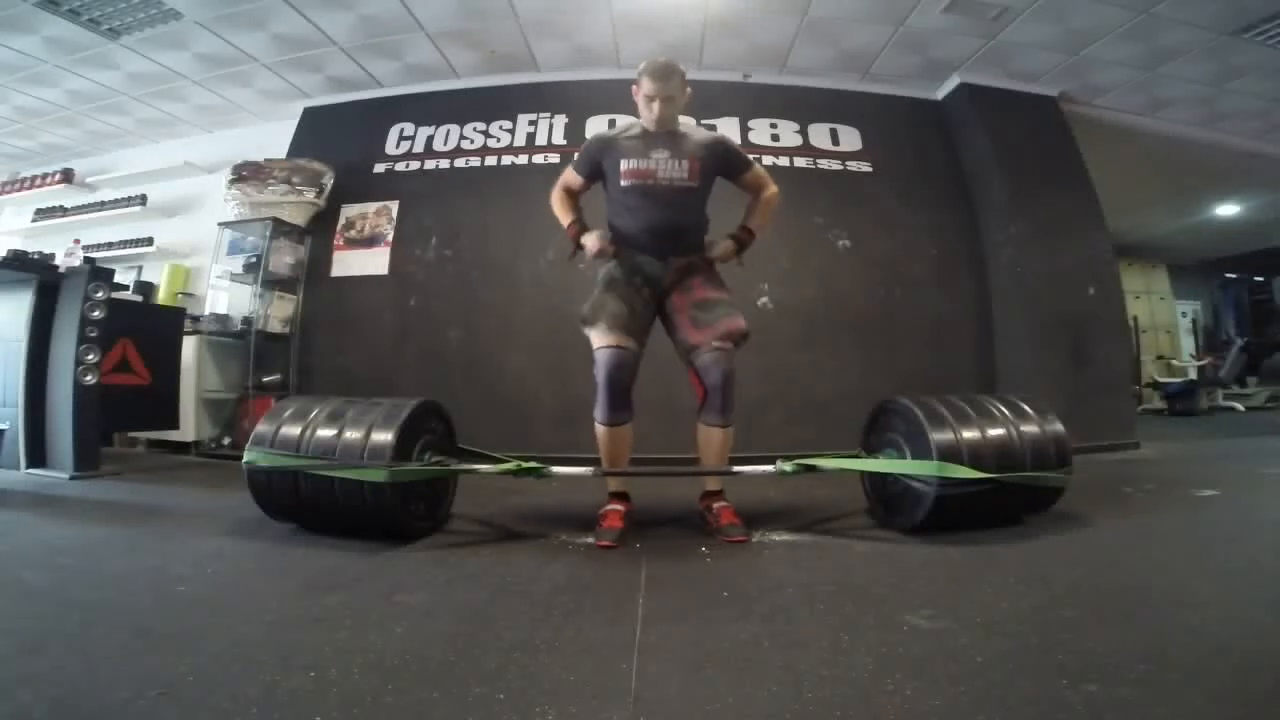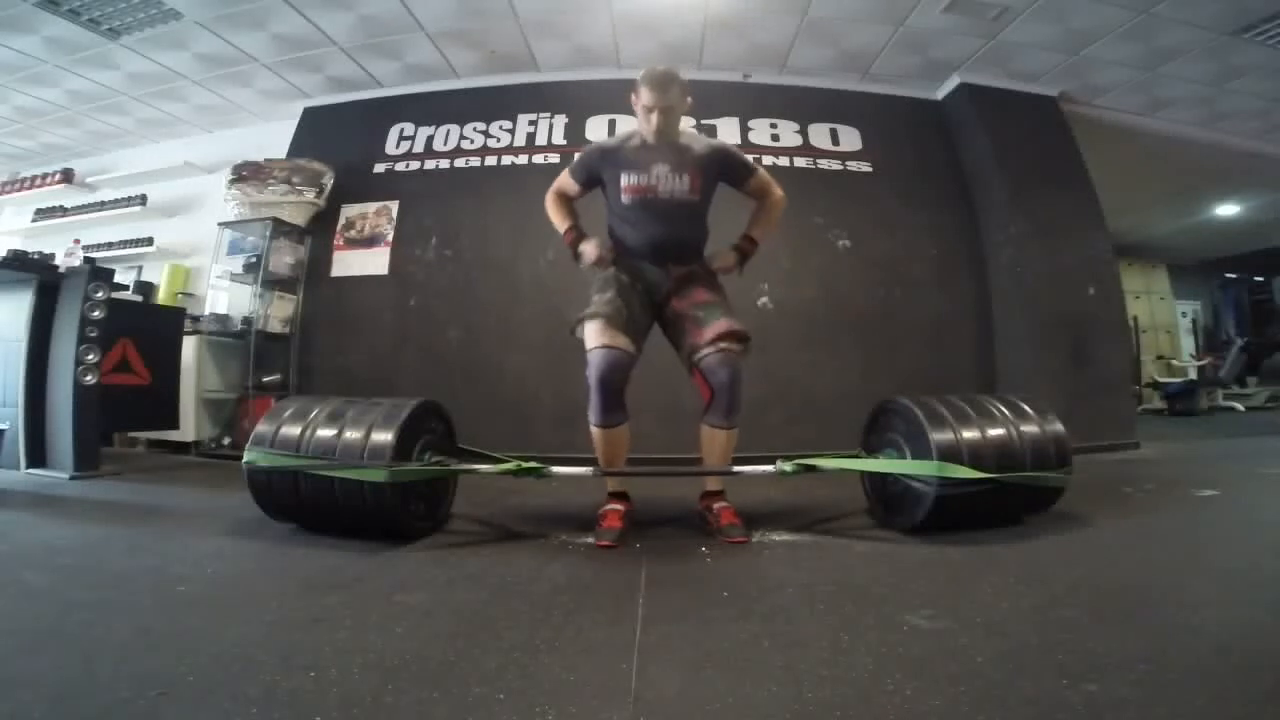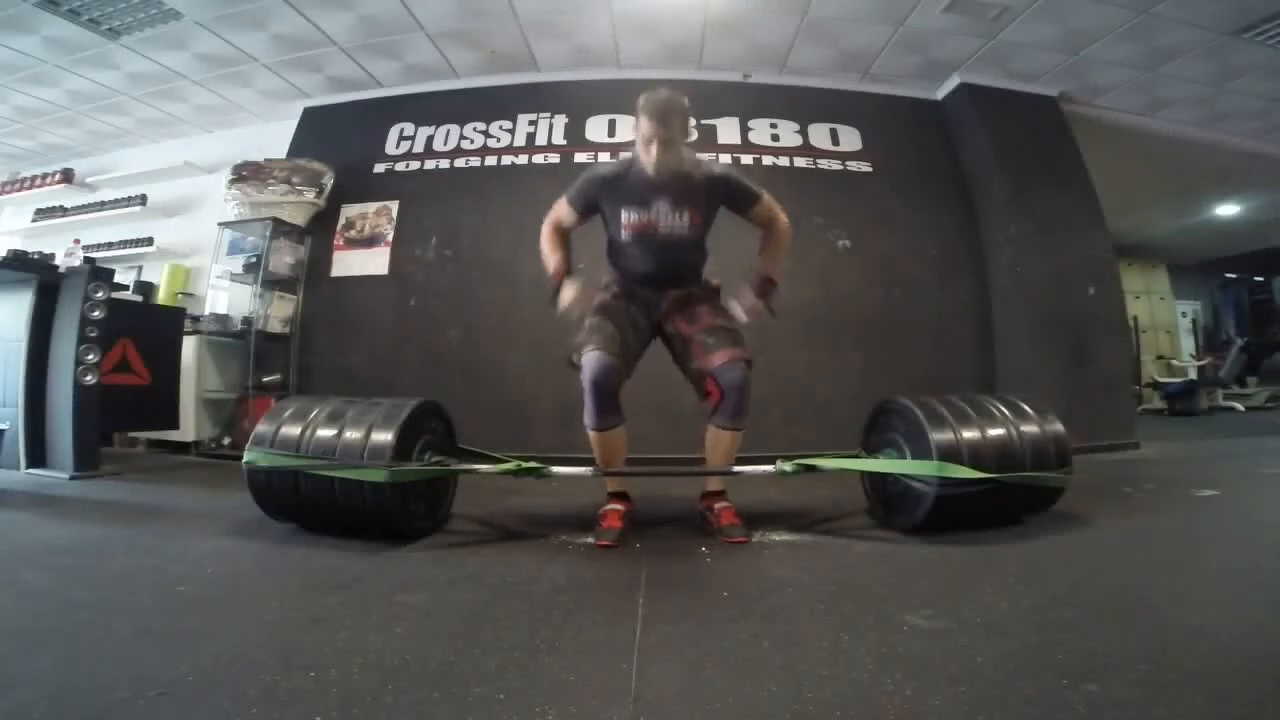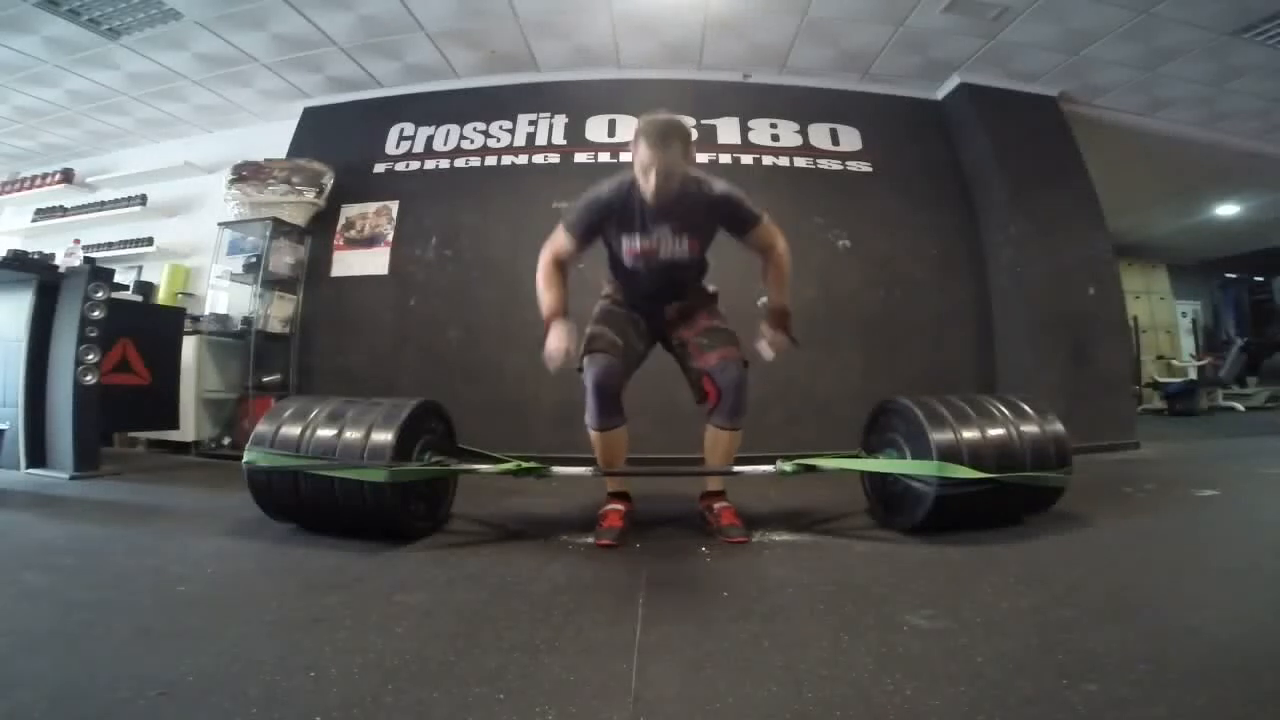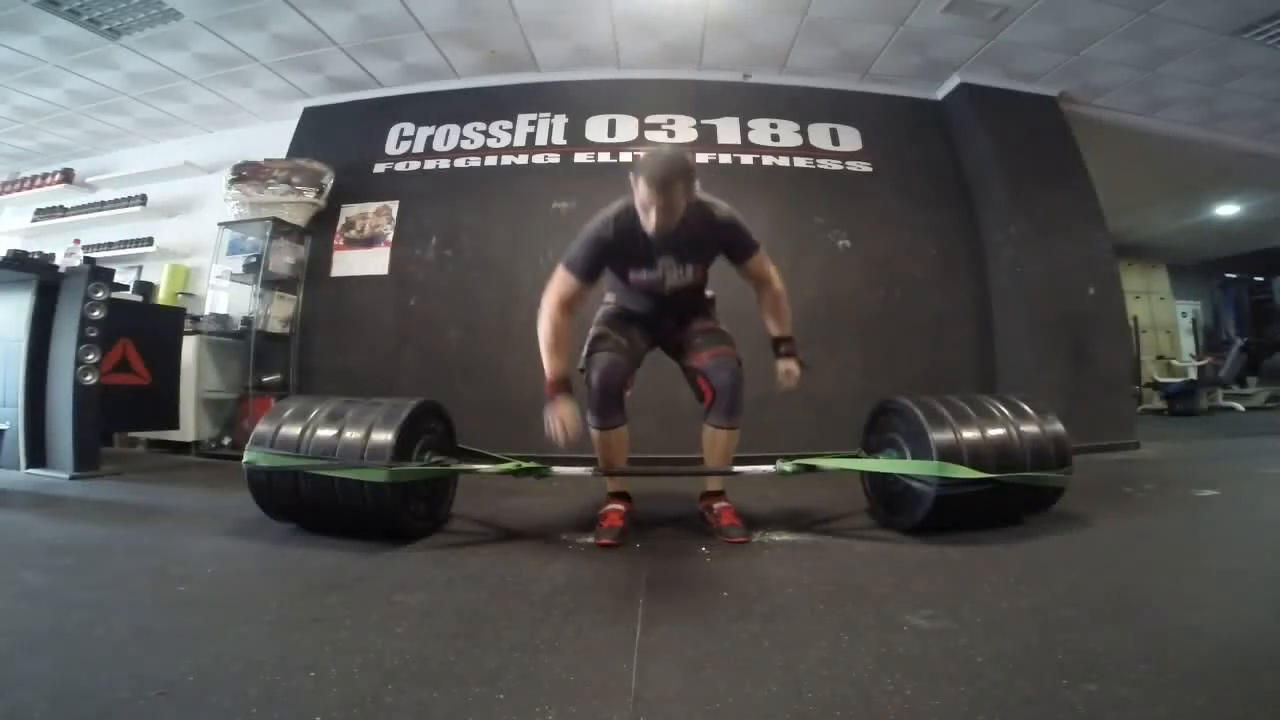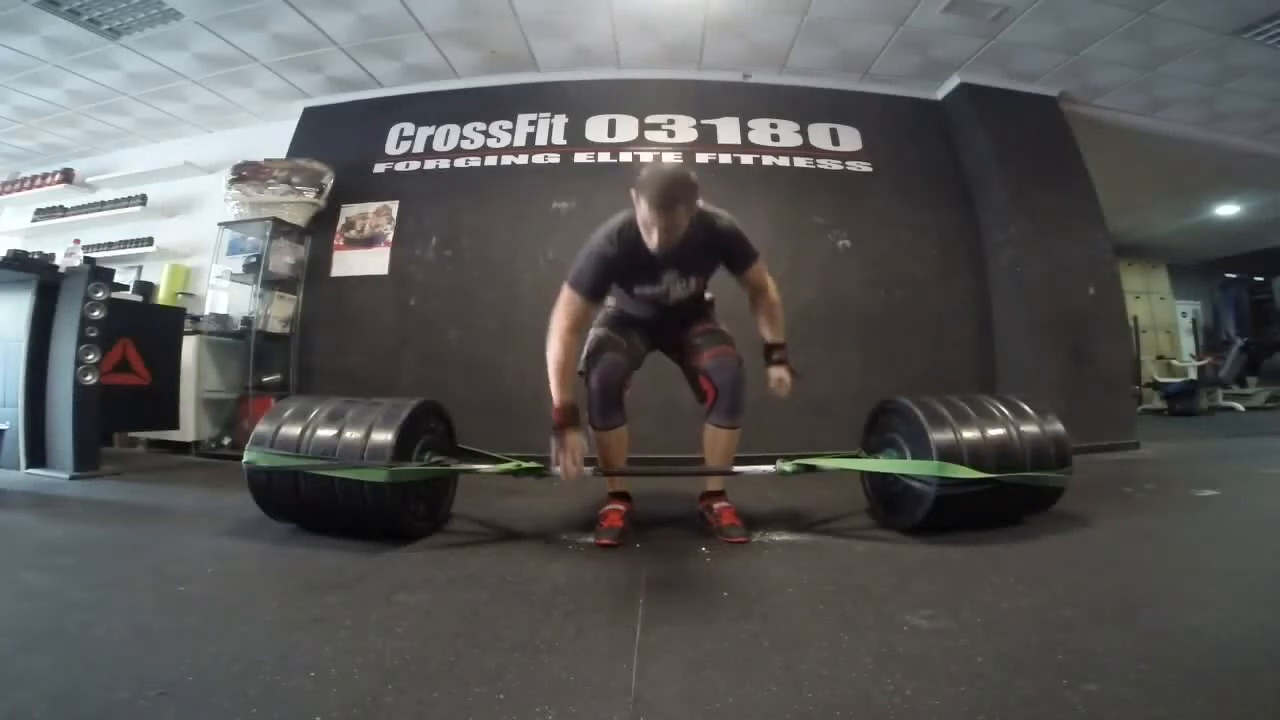
dt=0.1s
person 1, frame 1
left shoulder: (712, 146)
right shoulder: (607, 144)
left elbow: (766, 190)
right elbow: (562, 190)
left wrist: (740, 238)
right wrist: (579, 233)
left hip: (690, 270)
right hip: (626, 270)
left knee: (718, 373)
right knee: (611, 373)
left ankle: (714, 496)
right ankle: (616, 497)
person 1, frame 2
left shoulder: (712, 153)
right shoulder: (606, 153)
left elbow: (771, 195)
right elbow: (556, 195)
left wrist: (743, 249)
right wrist: (578, 239)
left hip: (690, 277)
right hip: (626, 276)
left knee: (724, 371)
right knee: (604, 371)
left ankle: (714, 496)
right ankle: (616, 498)
person 1, frame 3
left shoulder: (714, 179)
right shoulder: (605, 179)
left elbow: (777, 224)
right elbow: (553, 225)
left wrist: (764, 285)
right wrist: (562, 281)
left hip: (689, 295)
right hip: (626, 293)
left knee: (734, 378)
right knee: (597, 375)
left ankle: (715, 496)
right ankle: (615, 497)
person 1, frame 4
left shoulder: (717, 198)
right shoulder: (605, 199)
left elbow: (774, 248)
right elbow: (552, 257)
left wrist: (777, 316)
right wrist: (556, 320)
left hip: (689, 305)
right hip: (627, 304)
left knee: (730, 377)
right knee: (600, 377)
left ankle: (715, 497)
right ankle: (617, 499)
person 1, frame 5
left shoulder: (717, 221)
right shoulder: (608, 229)
left elbow: (766, 280)
right elbow: (554, 305)
left wrist: (784, 348)
right wrist: (557, 390)
left hip: (689, 313)
right hip: (627, 312)
left knee: (727, 378)
right knee: (602, 378)
left ankle: (714, 496)
right ankle: (617, 498)
person 1, frame 6
left shoulder: (720, 232)
right shoulder: (608, 244)
left elbow: (762, 290)
right elbow: (563, 328)
left wrist: (777, 356)
right wrist: (565, 423)
left hip: (689, 318)
right hip: (627, 318)
left knee: (729, 377)
right knee: (602, 378)
left ankle: (715, 497)
right ankle: (617, 498)
